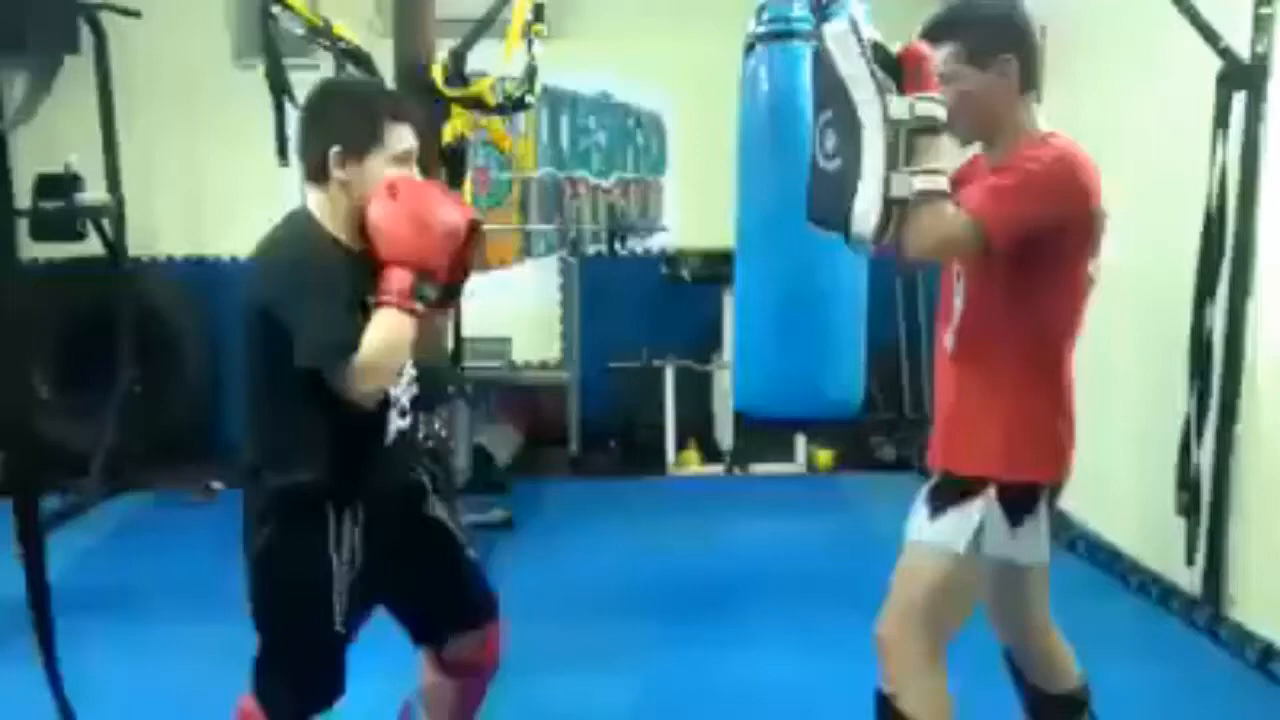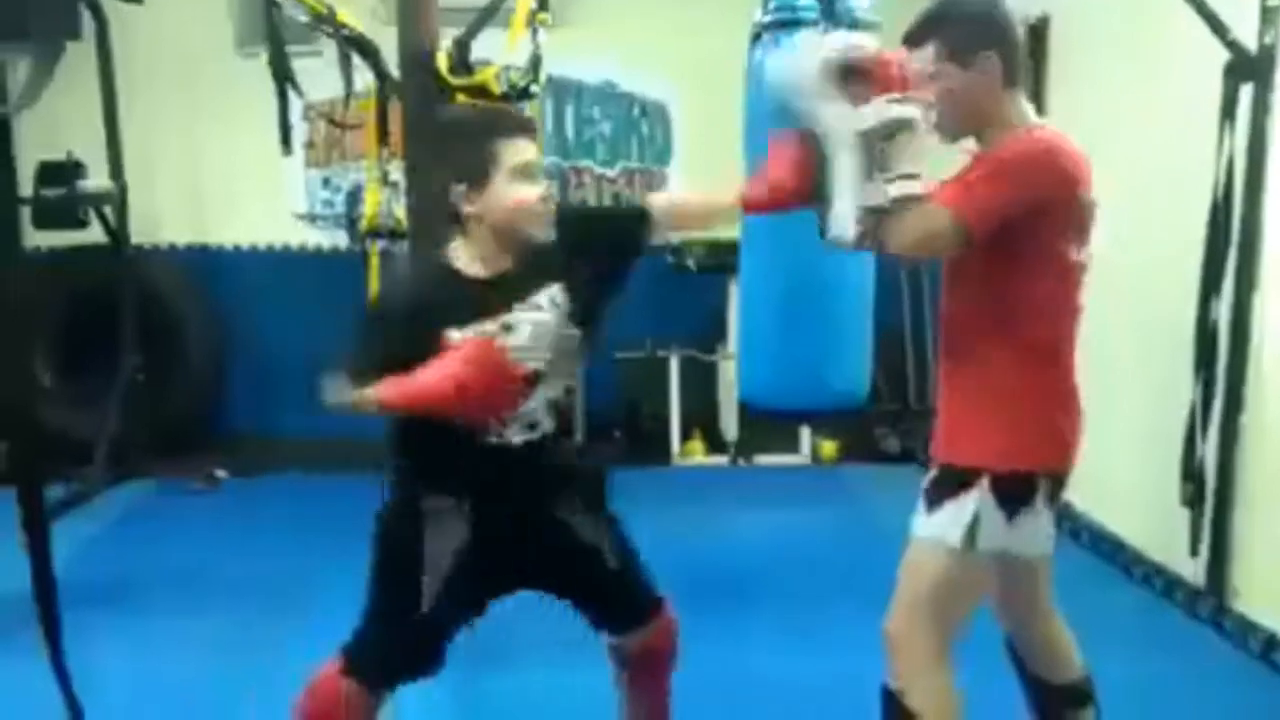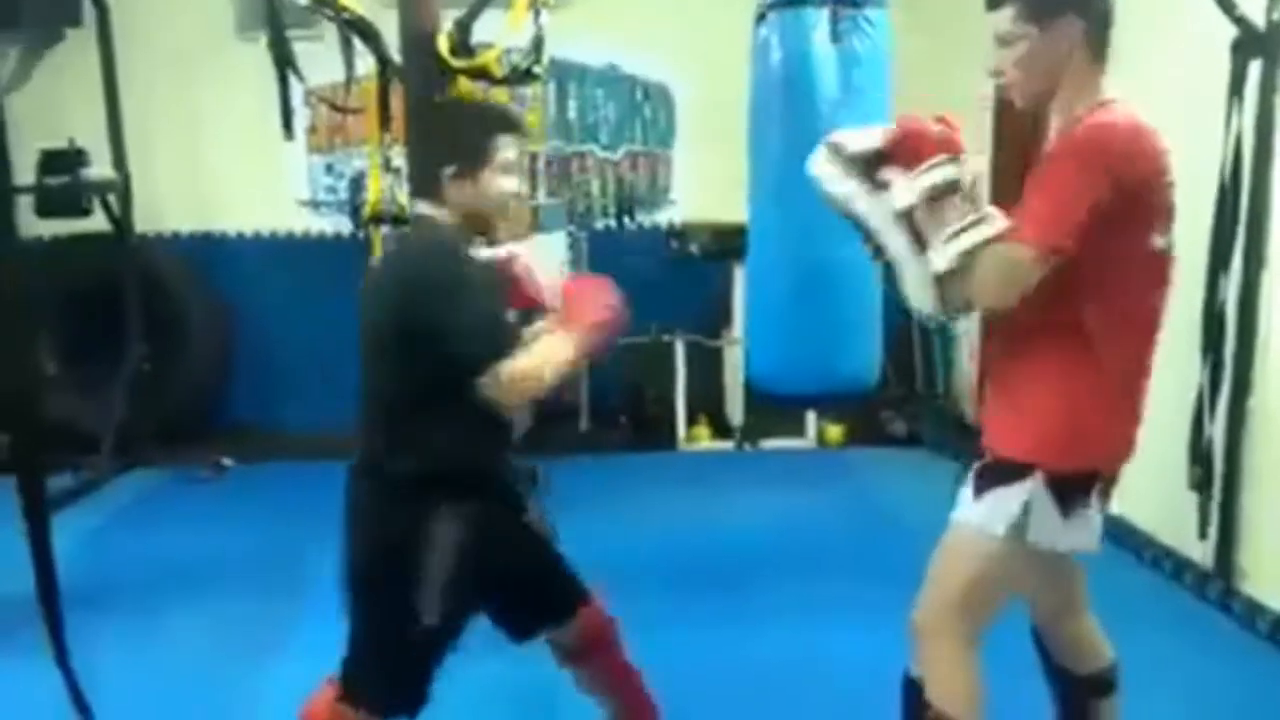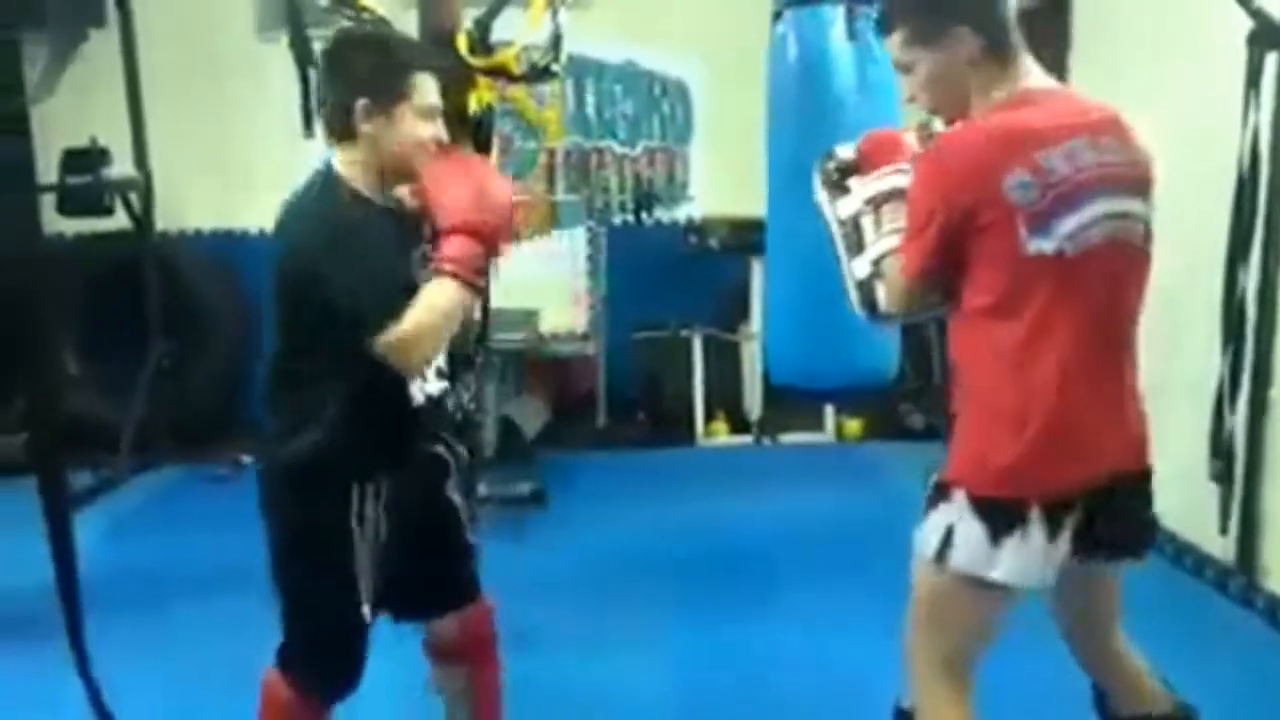
dt=0.5s
person 1, frame 1
left shoulder: (1053, 169)
right shoulder: (985, 171)
left elbow: (928, 240)
right elbow: (891, 235)
left hip: (1004, 452)
right hip: (987, 443)
left knee: (903, 639)
right knee: (1022, 625)
person 1, frame 2
left shoulder: (1037, 159)
right shoulder: (997, 167)
left elbow: (911, 236)
right elbow: (883, 231)
left wrist: (891, 117)
right wrist: (847, 137)
left hip: (1007, 446)
right hip: (1004, 438)
left knee: (912, 638)
right knee: (1029, 615)
person 1, frame 3
left shoulder: (1100, 144)
right shoulder: (1088, 142)
left elbow: (994, 286)
left wrist: (931, 178)
right wrist: (912, 185)
left hip: (1054, 435)
right hip: (1055, 428)
left knee: (939, 627)
right knee: (1058, 608)
person 1, frame 4
left shoulder: (959, 154)
right shoulder: (1119, 139)
left elbow: (900, 295)
left hip: (1012, 463)
right hip: (1116, 451)
right knee: (1102, 645)
person 2, frame 1
left shoulder: (363, 244)
right shoulder: (294, 260)
left elbow: (404, 348)
right elbow: (363, 376)
left wrist: (437, 271)
right wrist: (409, 276)
left hip: (388, 487)
right hip: (313, 511)
left knee: (471, 634)
person 2, frame 2
left shoulder: (568, 240)
right shoulder: (413, 294)
left elbow: (660, 213)
right elbow: (346, 389)
right wrist: (418, 391)
left hip: (547, 485)
right hip: (447, 501)
left knee: (649, 633)
right knee: (373, 667)
person 2, frame 3
left shoulder: (422, 261)
right shoulder: (438, 269)
right elbow: (513, 383)
right wrist: (580, 326)
left hip: (468, 495)
right hip: (416, 512)
left knee: (584, 627)
person 2, frame 4
left shoulder: (382, 208)
right shoulder: (328, 224)
left elbow: (424, 307)
right elbow: (410, 340)
left wrist: (465, 240)
right wrist: (465, 247)
left hip: (407, 460)
right hip: (335, 481)
left knee: (463, 620)
right knee: (321, 662)
